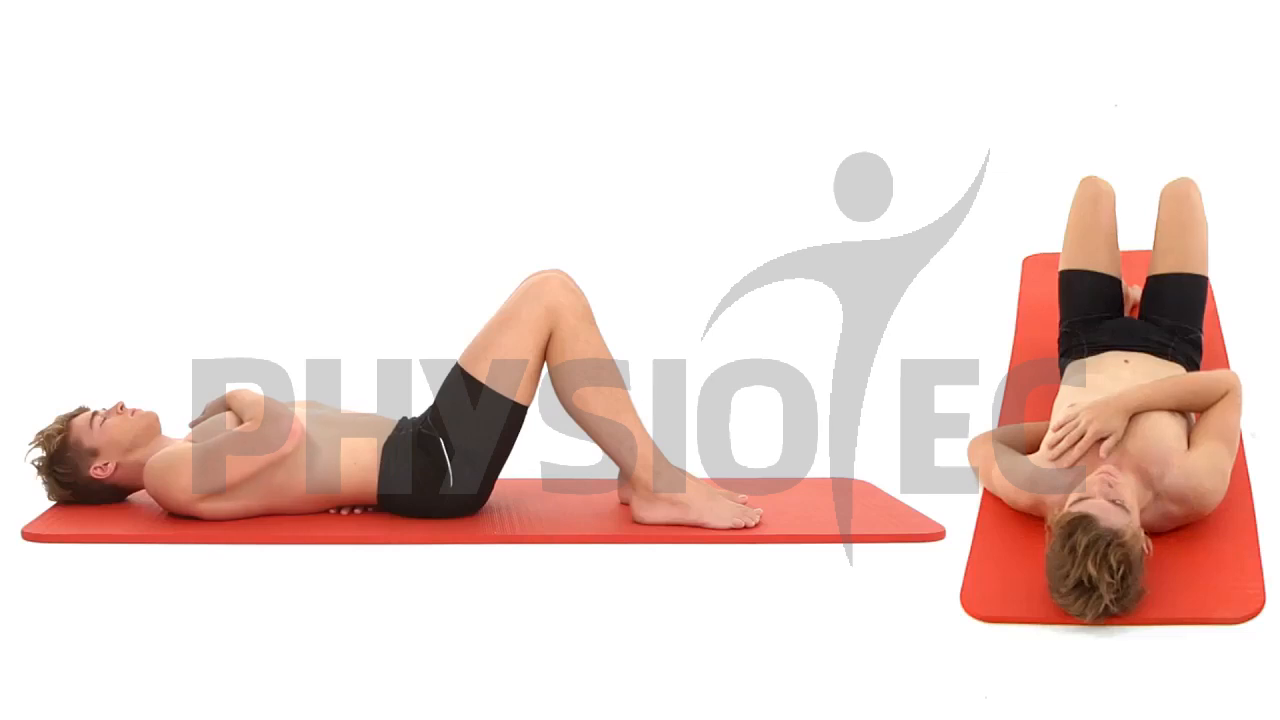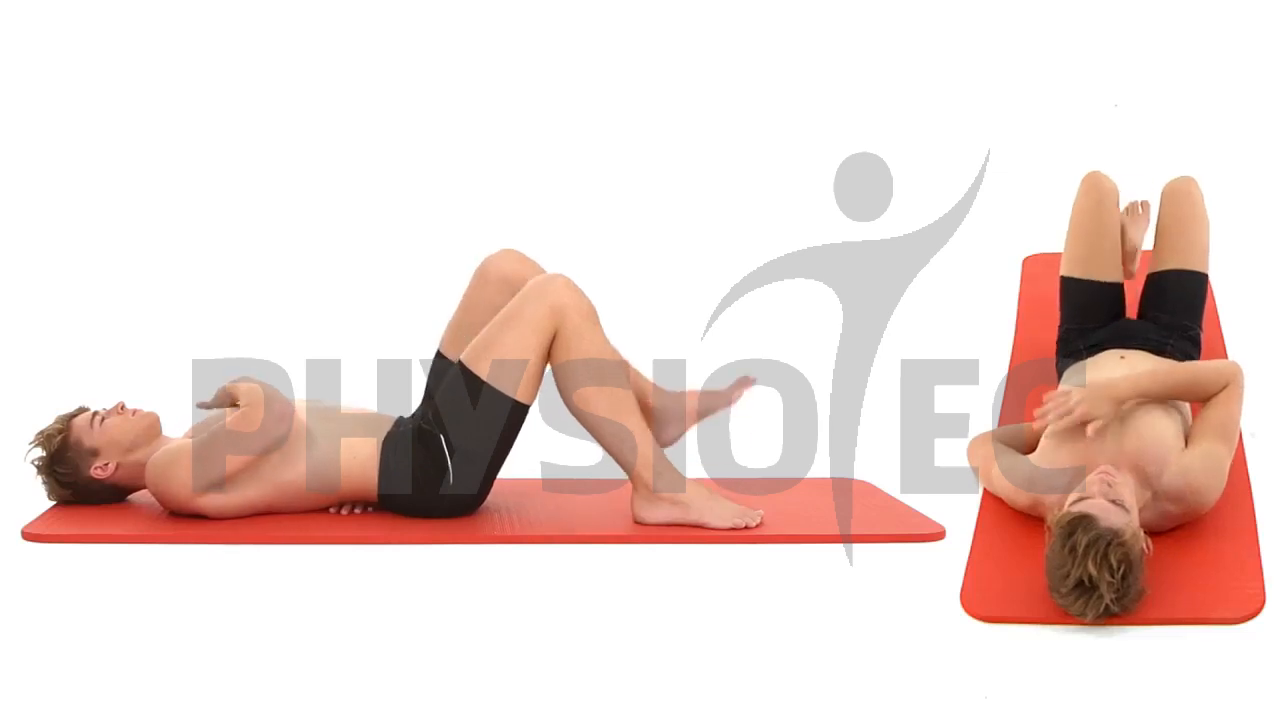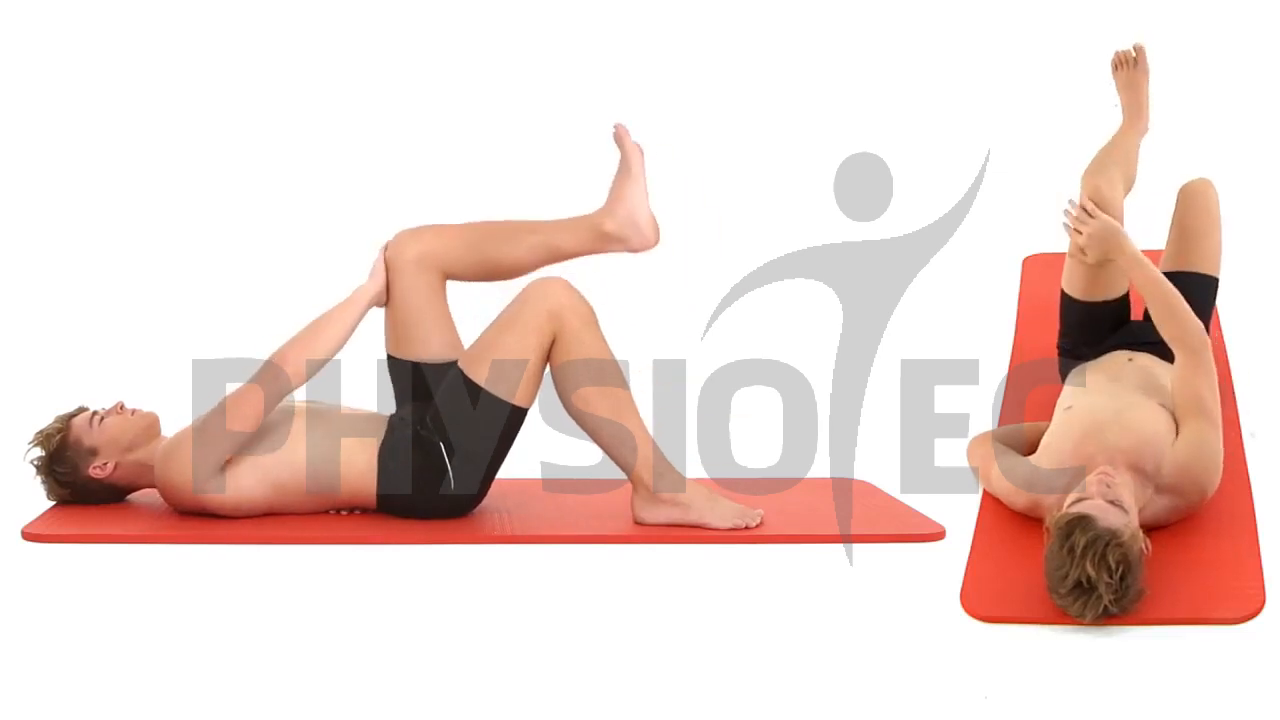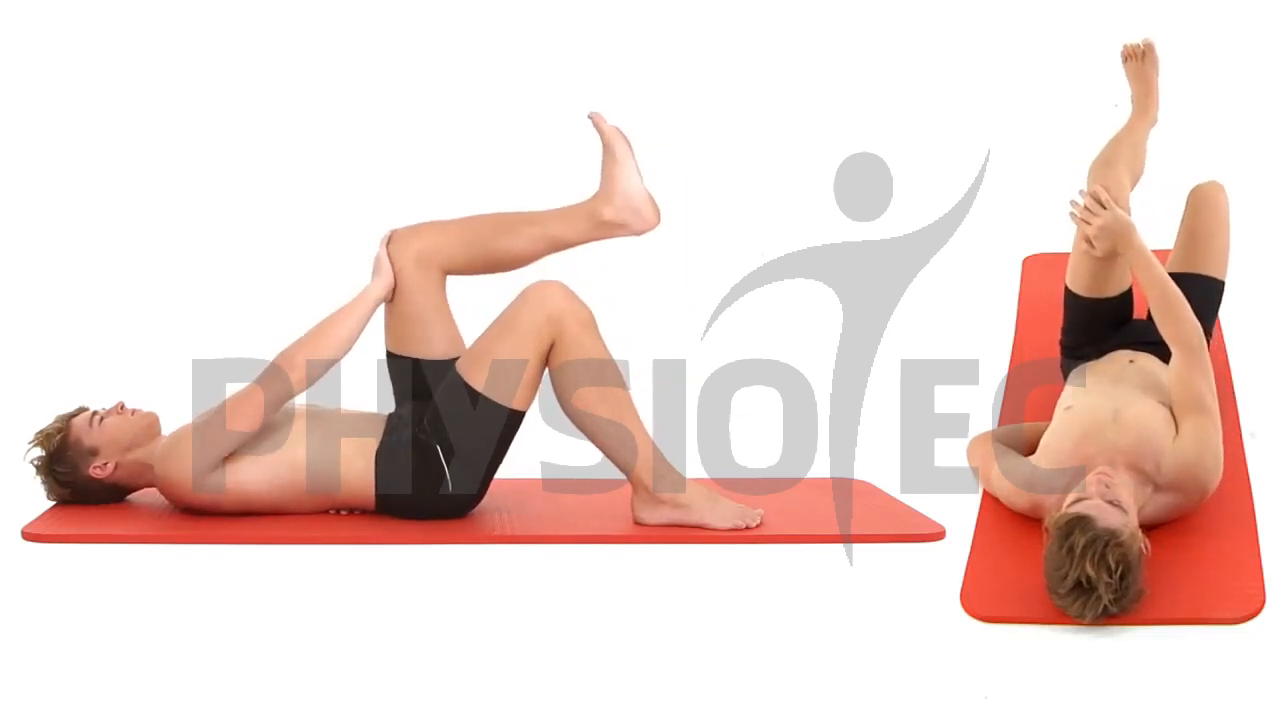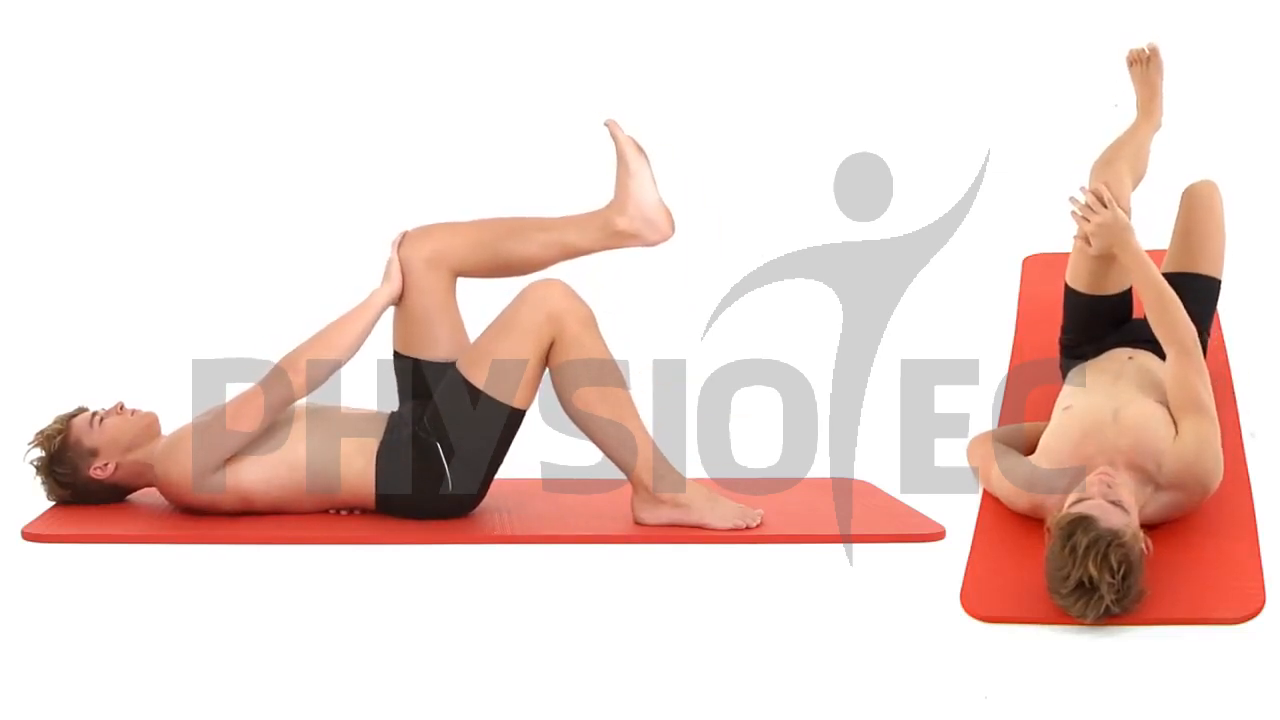
dt=1s
person 1, frame 1
left shoulder: (198, 446)
right shoulder: (173, 474)
right elbow: (286, 434)
right wrist: (241, 400)
left hip: (420, 445)
right hip: (433, 469)
left knee: (546, 291)
right knee: (553, 296)
left ankle: (644, 474)
right ankle: (658, 488)
person 1, frame 2
left shoulder: (198, 449)
right shoulder: (174, 474)
right elbow: (275, 421)
right wrist: (241, 386)
left hip: (420, 440)
right hip: (435, 467)
left knee: (506, 269)
right knee: (555, 296)
left ankle: (655, 409)
right ankle: (661, 489)
person 1, frame 3
left shoulder: (196, 449)
right shoulder: (184, 471)
right elbow: (272, 382)
right wrist: (365, 296)
left hip: (420, 433)
right hip: (434, 467)
left knee: (410, 250)
right knee: (553, 302)
left ankle: (609, 226)
right ankle: (662, 492)
person 1, frame 4
left shoulder: (196, 451)
right shoulder: (182, 470)
right elbow: (275, 387)
right wrist: (373, 296)
left hip: (419, 434)
right hip: (431, 466)
left knee: (410, 247)
right knee: (551, 307)
left ankle: (604, 212)
right ankle: (662, 492)
person 1, frame 5
left shoulder: (198, 450)
right shoulder: (181, 469)
right elbow: (279, 389)
right wrist: (381, 298)
left hip: (420, 432)
right hip: (431, 466)
left knee: (422, 249)
right knee: (553, 306)
left ankle: (618, 222)
right ankle: (662, 491)
person 2, frame 1
left shoulder: (1036, 494)
right shoulder: (1191, 496)
left elbow: (980, 446)
right elbow: (1228, 384)
left wrist: (1064, 425)
right wrist: (1125, 405)
left hip: (1089, 349)
right hip: (1167, 351)
left knee: (1095, 188)
right knee: (1180, 189)
left ankle: (1123, 297)
right ankle: (1132, 299)
person 2, frame 2
left shoulder: (1035, 494)
right shoulder: (1187, 496)
left elbow: (980, 446)
right elbow: (1230, 376)
left wrist: (1055, 429)
right wrist: (1121, 391)
left hip: (1089, 349)
right hip: (1165, 348)
left knee: (1098, 184)
right knee: (1181, 188)
left ankle: (1126, 252)
right ankle: (1129, 250)
person 2, frame 3
left shoulder: (1034, 495)
right shoulder: (1186, 487)
left elbow: (980, 444)
right elbow: (1194, 348)
left wrist: (1059, 426)
right wrist: (1124, 251)
left hip: (1090, 360)
right hip: (1162, 361)
left knee: (1098, 197)
right knee: (1197, 191)
left ankle: (1136, 120)
person 2, frame 4
left shoulder: (1033, 496)
right shoulder: (1187, 485)
left elbow: (980, 444)
right elbow: (1189, 347)
left wrist: (1061, 425)
right wrist: (1131, 246)
left hip: (1090, 360)
right hip: (1162, 360)
left knee: (1105, 190)
right knee: (1208, 194)
left ankle: (1145, 112)
person 2, frame 5
left shoulder: (1033, 496)
right shoulder: (1189, 483)
left elbow: (980, 443)
right elbow: (1183, 350)
left wrist: (1060, 425)
right wrist: (1127, 247)
left hip: (1089, 357)
right hip: (1161, 359)
left knee: (1107, 184)
right knee: (1202, 193)
left ankle: (1149, 116)
